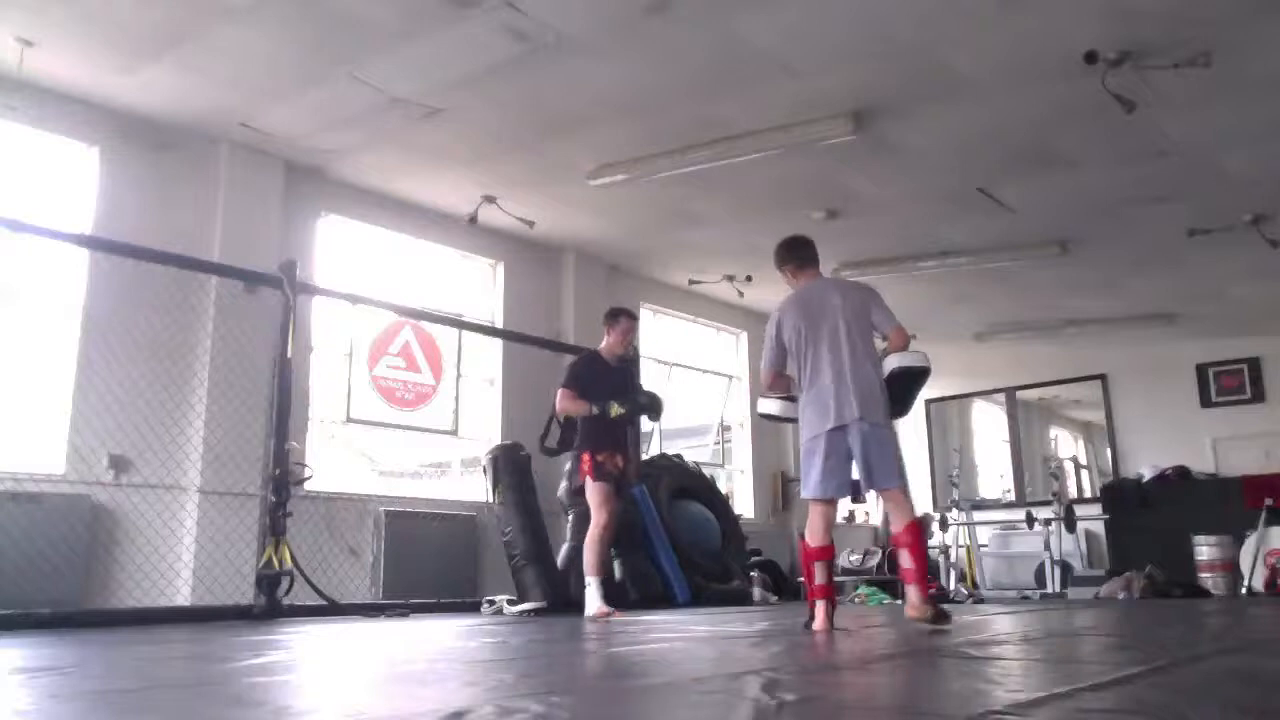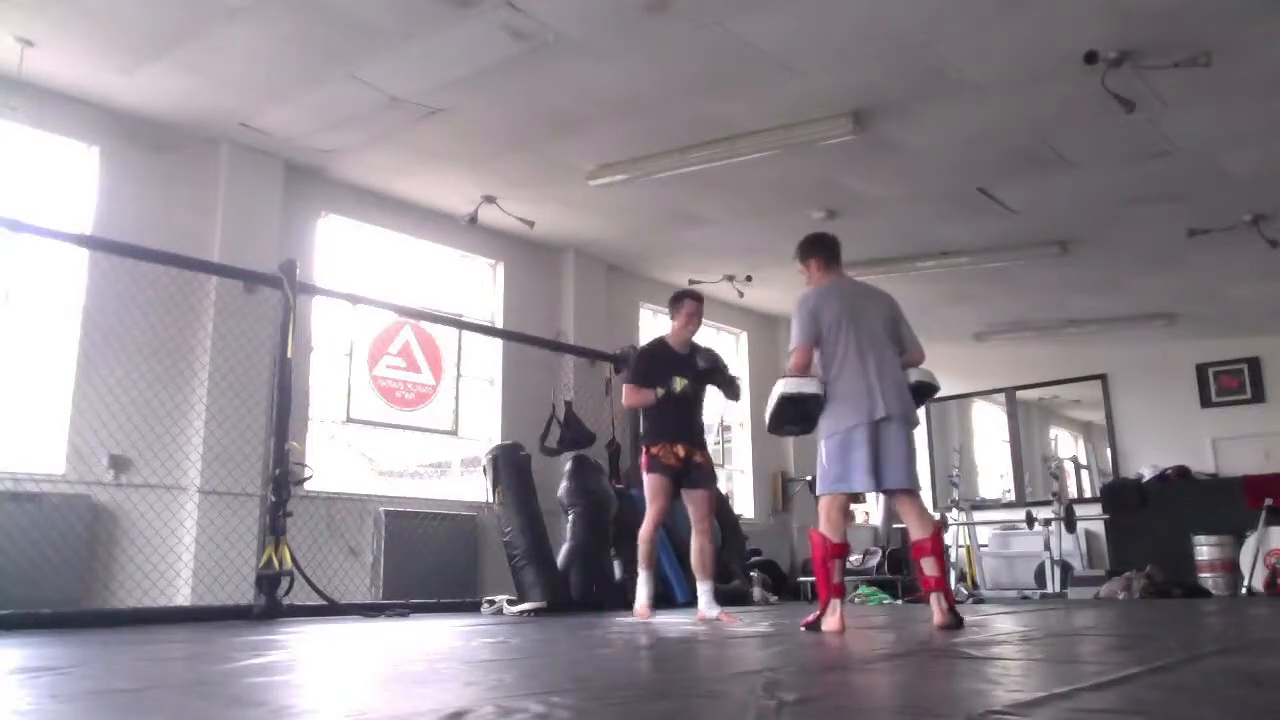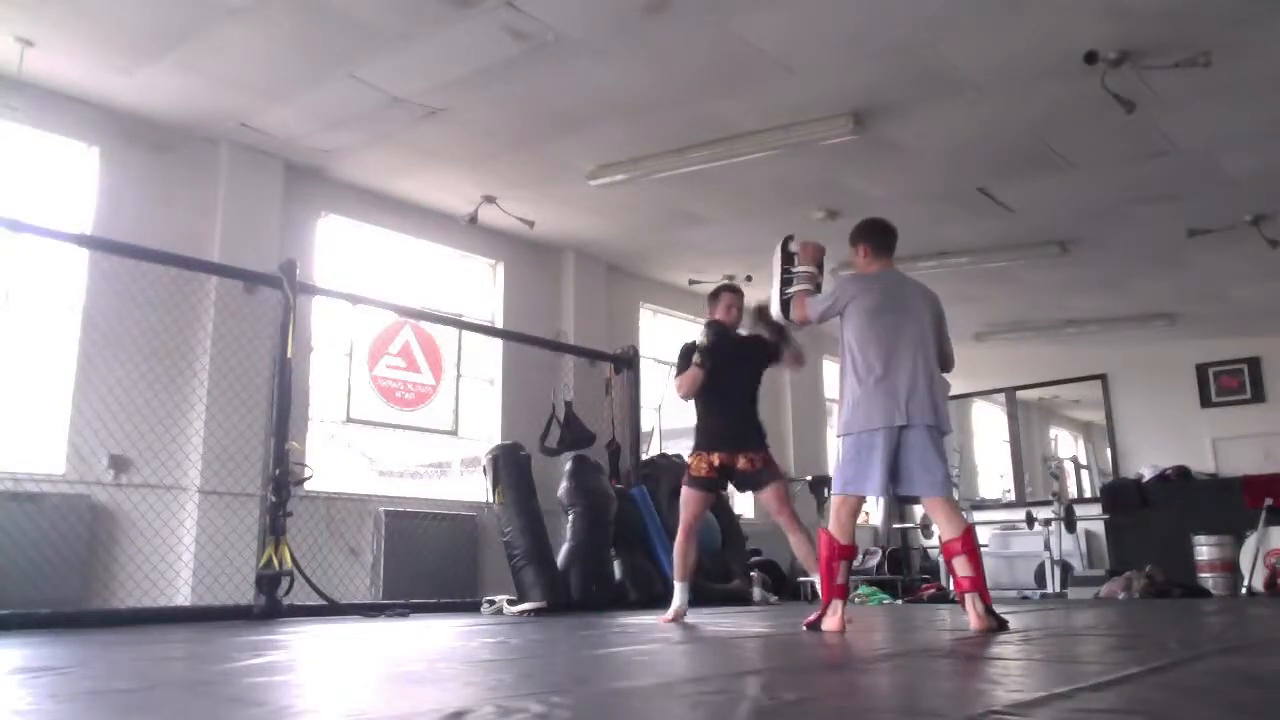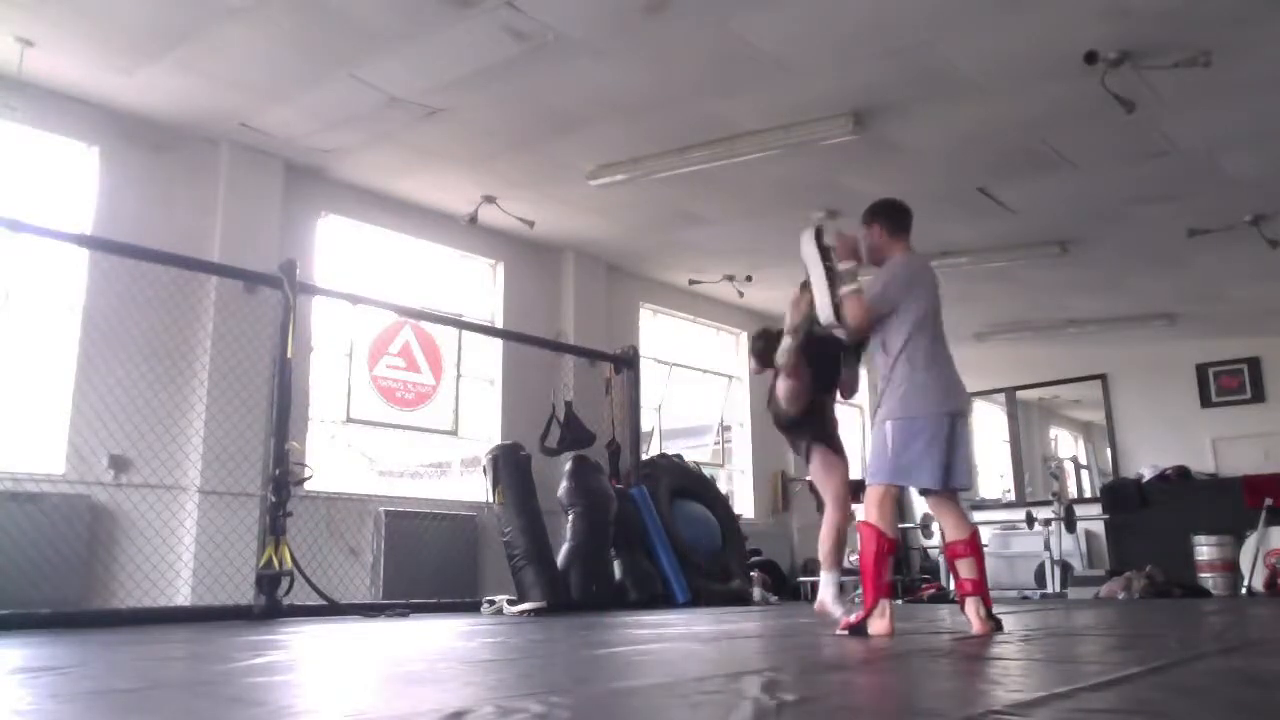
dt=1s
person 1, frame 1
left shoulder: (784, 311)
right shoulder: (860, 292)
left elbow: (770, 381)
right elbow: (900, 339)
left hip: (818, 418)
right hip: (868, 410)
left knee: (820, 511)
right knee: (897, 500)
left ankle: (821, 608)
right ankle: (917, 594)
person 1, frame 2
left shoulder: (811, 301)
right shoulder: (881, 298)
left elbow: (799, 363)
right elbow: (916, 356)
left hip: (845, 413)
right hip: (893, 409)
left knee: (832, 507)
right knee: (908, 502)
left ankle: (831, 609)
right ankle: (941, 602)
person 1, frame 3
left shoulder: (852, 287)
right shoulder: (925, 296)
left elbow: (799, 313)
right elbow: (946, 363)
left wrist: (805, 266)
left hip: (868, 417)
right hip: (922, 415)
left knee: (843, 508)
right knee: (942, 505)
left ankle: (833, 609)
right ankle: (977, 605)
person 1, frame 4
left shoulder: (899, 270)
right shoulder: (916, 271)
left elbow: (855, 320)
right elbow: (874, 326)
left wrist: (843, 266)
left hip: (909, 403)
right hip: (940, 402)
left knee: (880, 498)
right knee: (945, 502)
left ankle: (877, 610)
right ankle: (978, 608)
person 2, frame 1
left shoulder: (627, 372)
right shoulder: (585, 364)
left elbow: (634, 409)
right elbow: (563, 403)
right wrist: (603, 408)
left hip: (620, 453)
right hip: (594, 451)
left knee: (607, 526)
right knee: (602, 518)
left ankle: (593, 598)
right ankle: (595, 598)
person 2, frame 2
left shoulder: (705, 356)
right shoulder: (649, 354)
left elbow: (734, 393)
right elbow: (628, 398)
left wrist: (719, 373)
right wrist: (667, 389)
left hip: (694, 446)
right hip: (659, 444)
left knee: (703, 523)
right knee: (656, 512)
left ankle: (706, 603)
right ankle: (644, 589)
person 2, frame 3
left shoulder: (753, 345)
right shoulder: (692, 350)
left elbow: (795, 360)
right elbow: (684, 391)
left wrist: (779, 333)
right wrist: (704, 350)
left hip: (750, 448)
right hip: (708, 449)
left knee: (787, 517)
right knee: (687, 525)
right ankle: (679, 601)
person 2, frame 4
left shoulder: (834, 344)
right shoulder: (787, 334)
left elbow: (846, 392)
right elbow: (758, 364)
left wrist: (852, 362)
left hip: (819, 418)
right hip: (792, 407)
left knee: (839, 503)
right knee: (794, 383)
left ankle: (828, 595)
right ankle: (790, 342)
